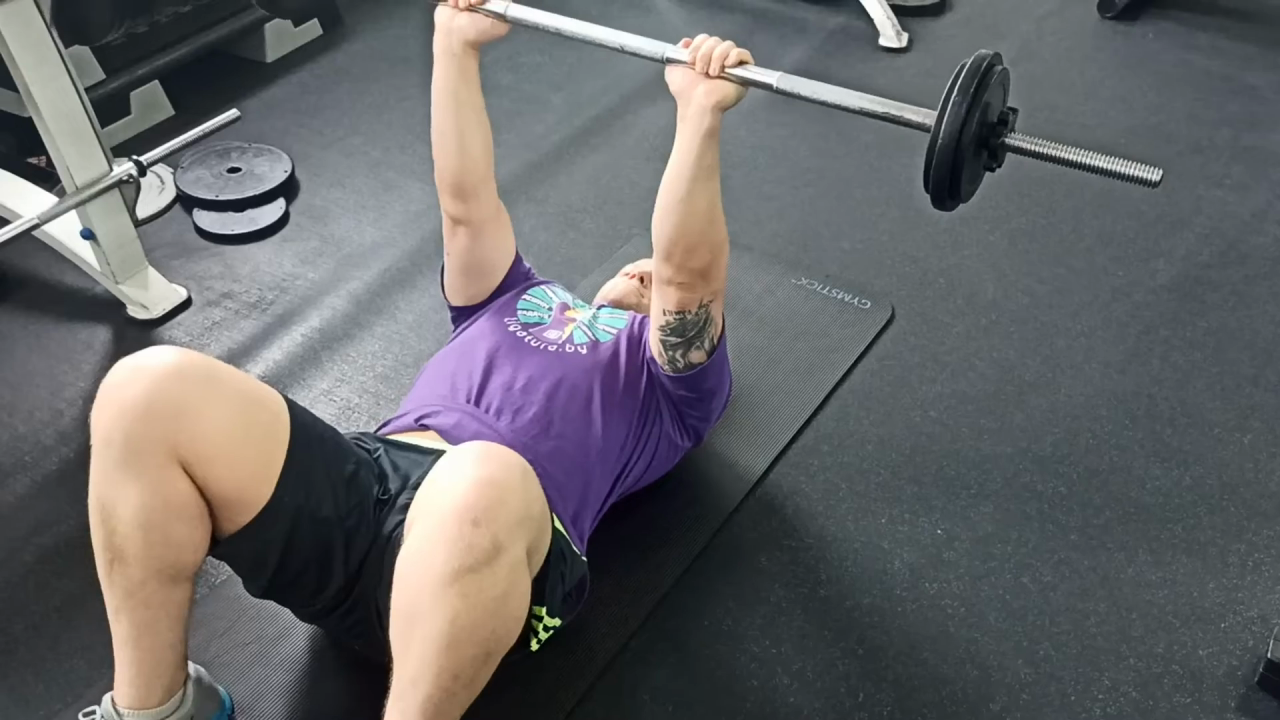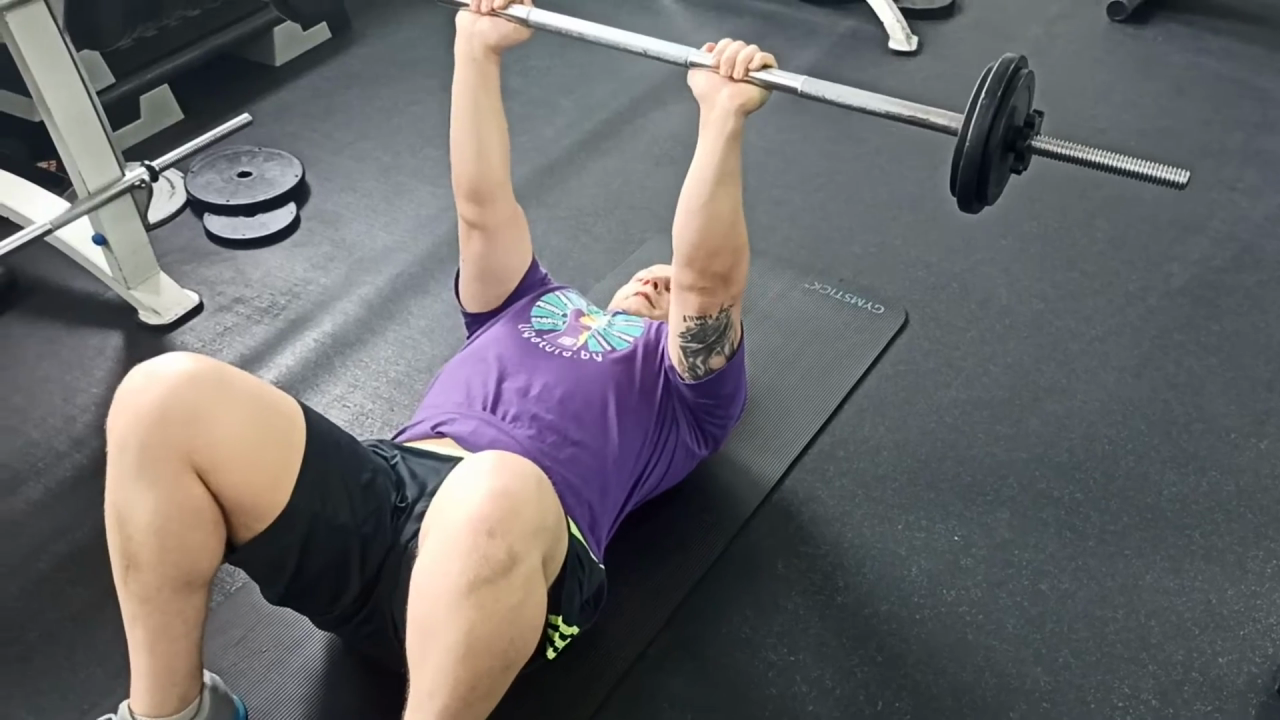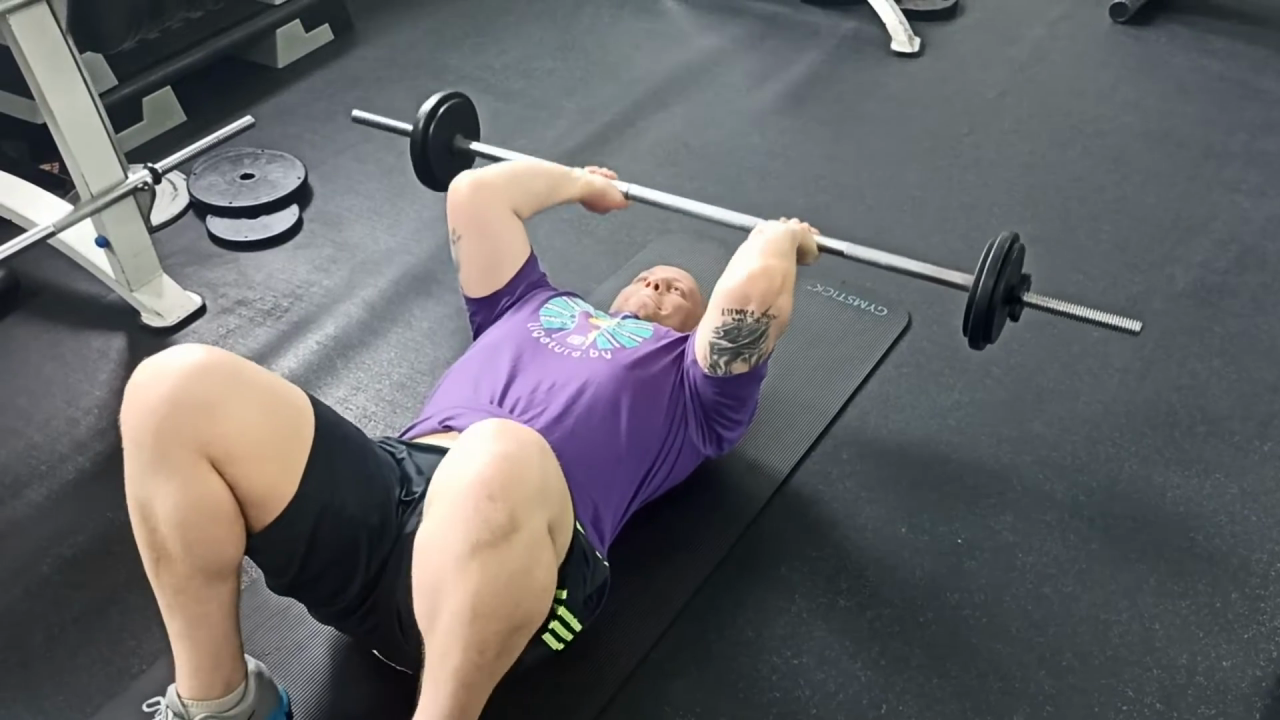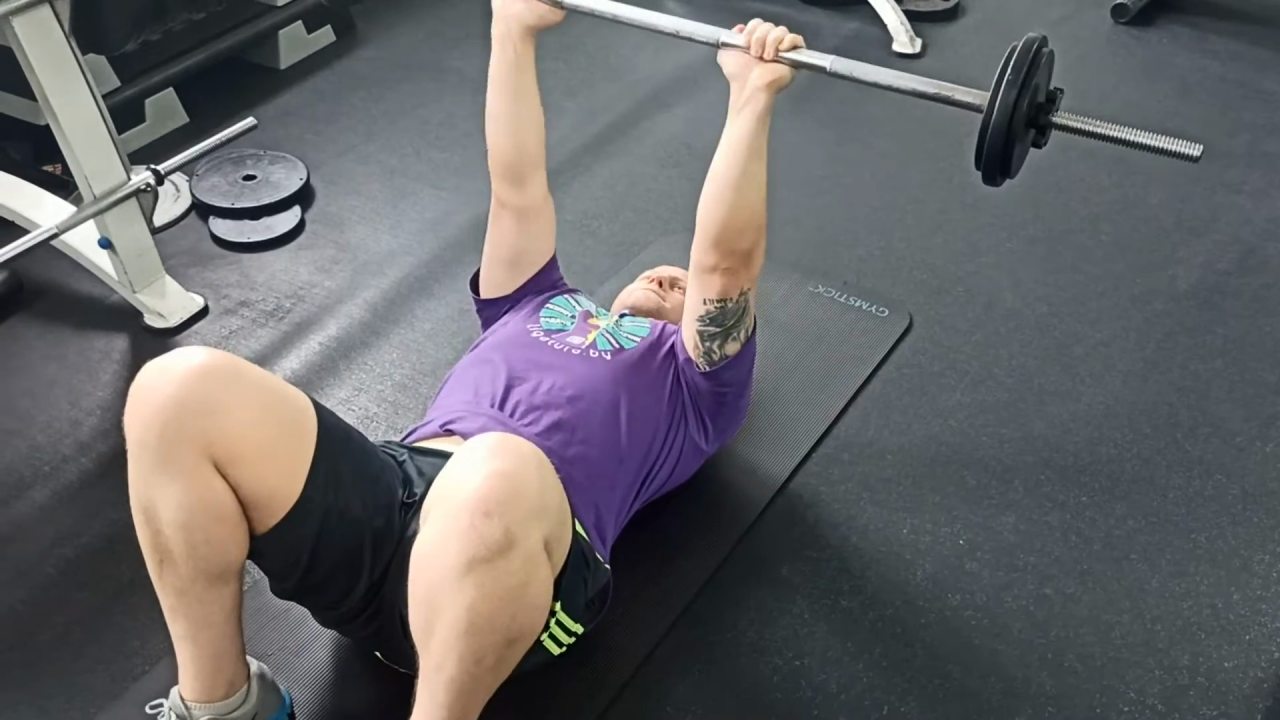
dt=1s
person 1, frame 1
left shoulder: (676, 376)
right shoulder: (517, 300)
left elbow: (690, 273)
right elbow: (466, 202)
left wrist: (698, 113)
left hip: (488, 522)
right hip: (364, 482)
left knee: (479, 486)
right knee: (150, 390)
person 1, frame 2
left shoulder: (690, 385)
right shoulder: (533, 307)
left elbow: (710, 279)
right elbow: (482, 208)
left wrist: (722, 115)
left hip: (507, 526)
right hip: (381, 489)
left knee: (492, 497)
right knee: (164, 397)
person 1, frame 3
left shoulder: (693, 382)
right shoulder: (537, 307)
left elbow: (754, 289)
right elbow: (475, 193)
left wrist: (778, 240)
right wrist: (582, 185)
left hip: (516, 521)
right hip: (386, 487)
left knee: (498, 463)
right knee: (174, 388)
person 1, frame 4
left shoulder: (695, 382)
right shoulder: (541, 305)
left elbow: (727, 261)
right elbow: (519, 191)
left wrist: (751, 95)
left hip: (512, 533)
right hip: (390, 490)
left knee: (495, 480)
right knee: (177, 390)
